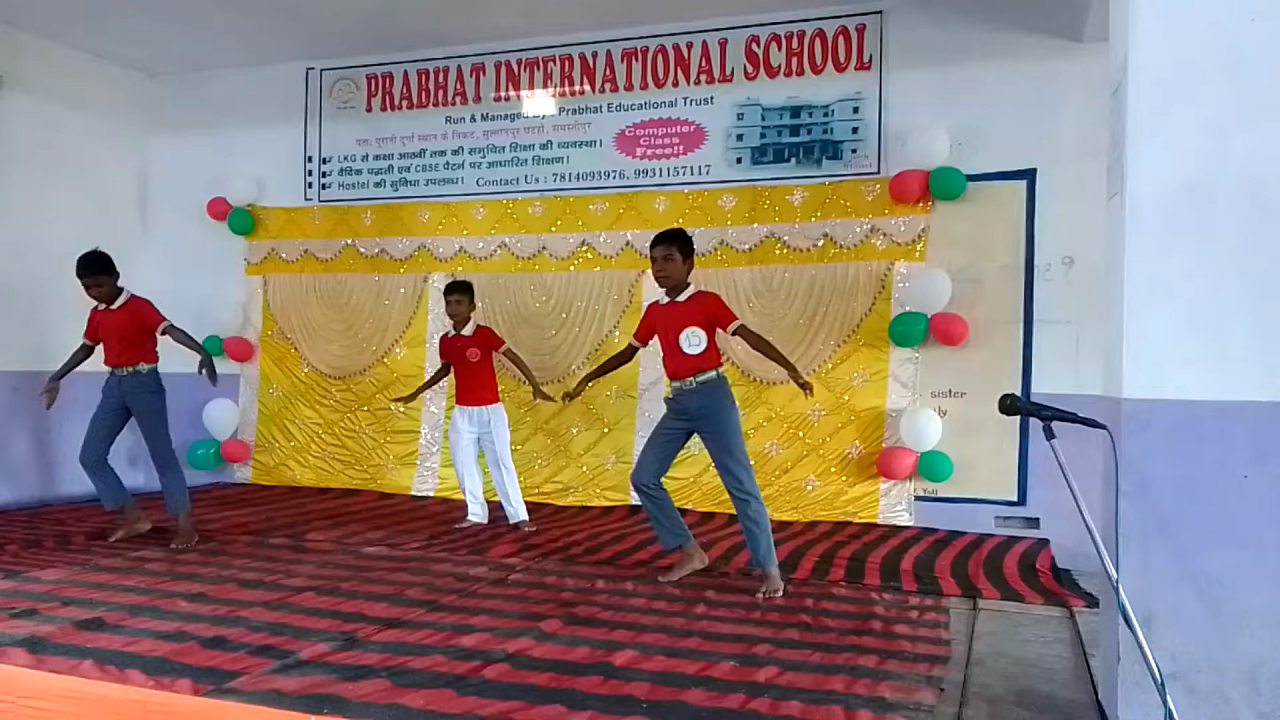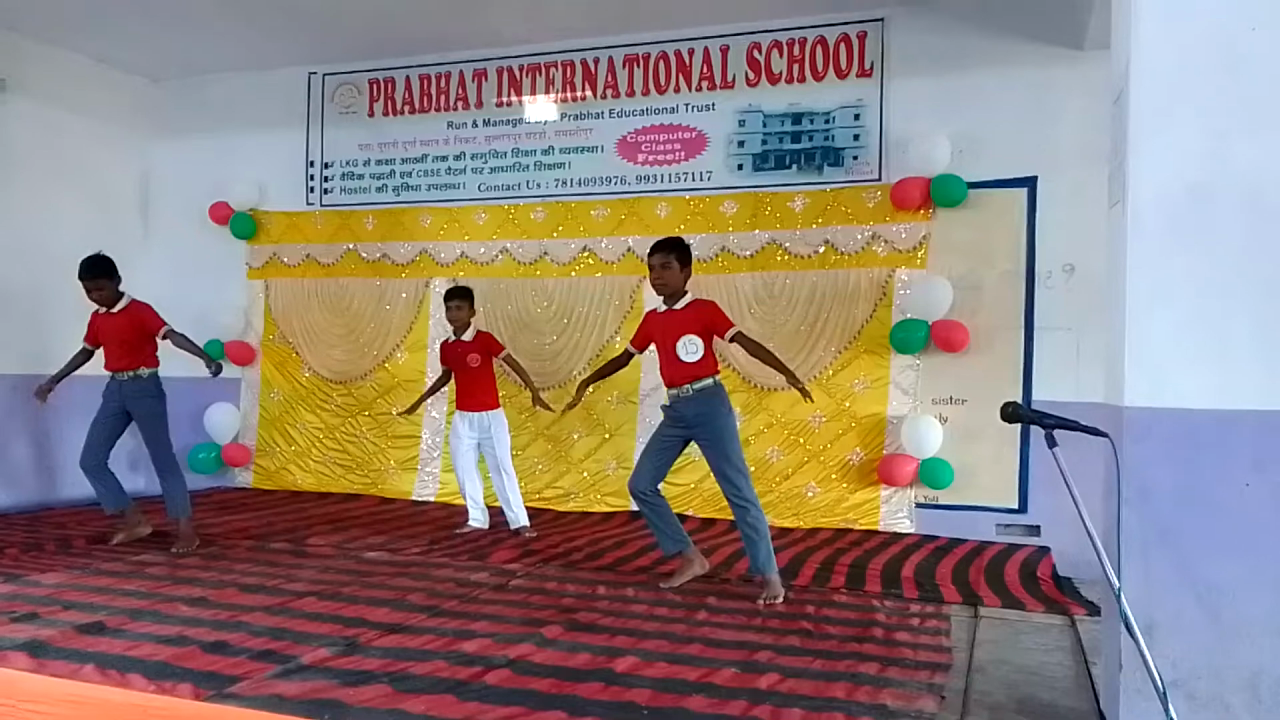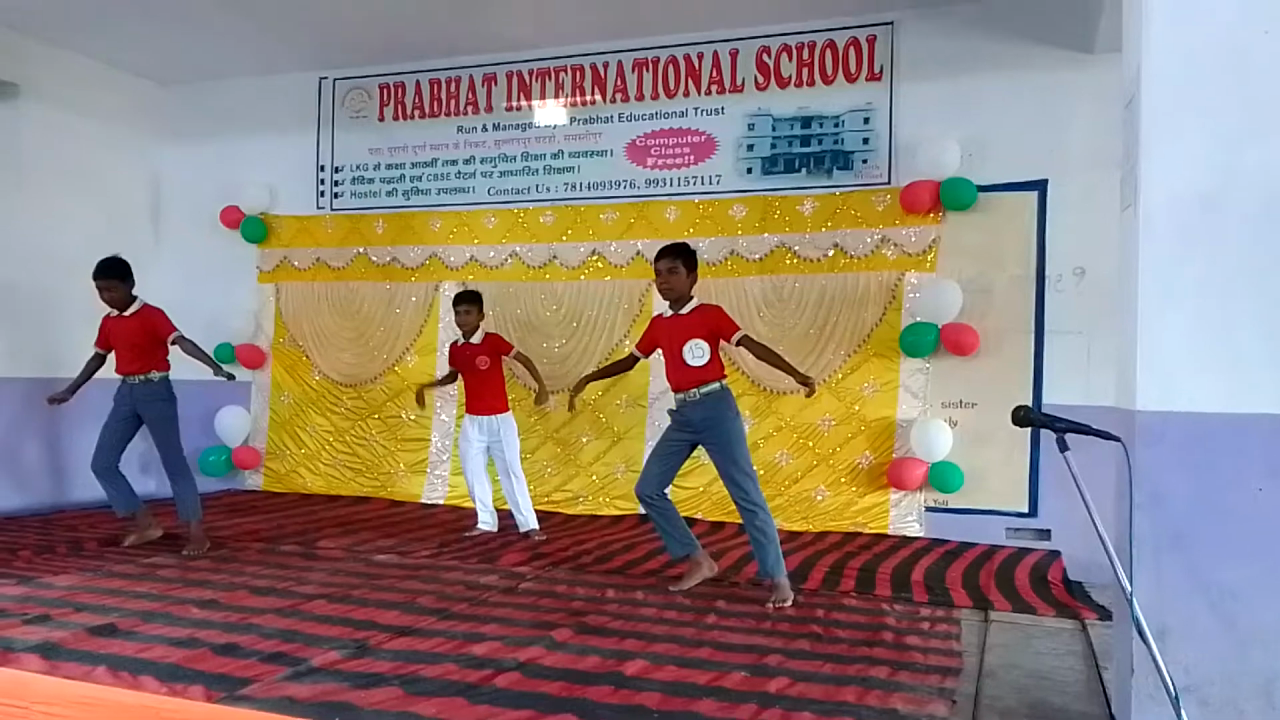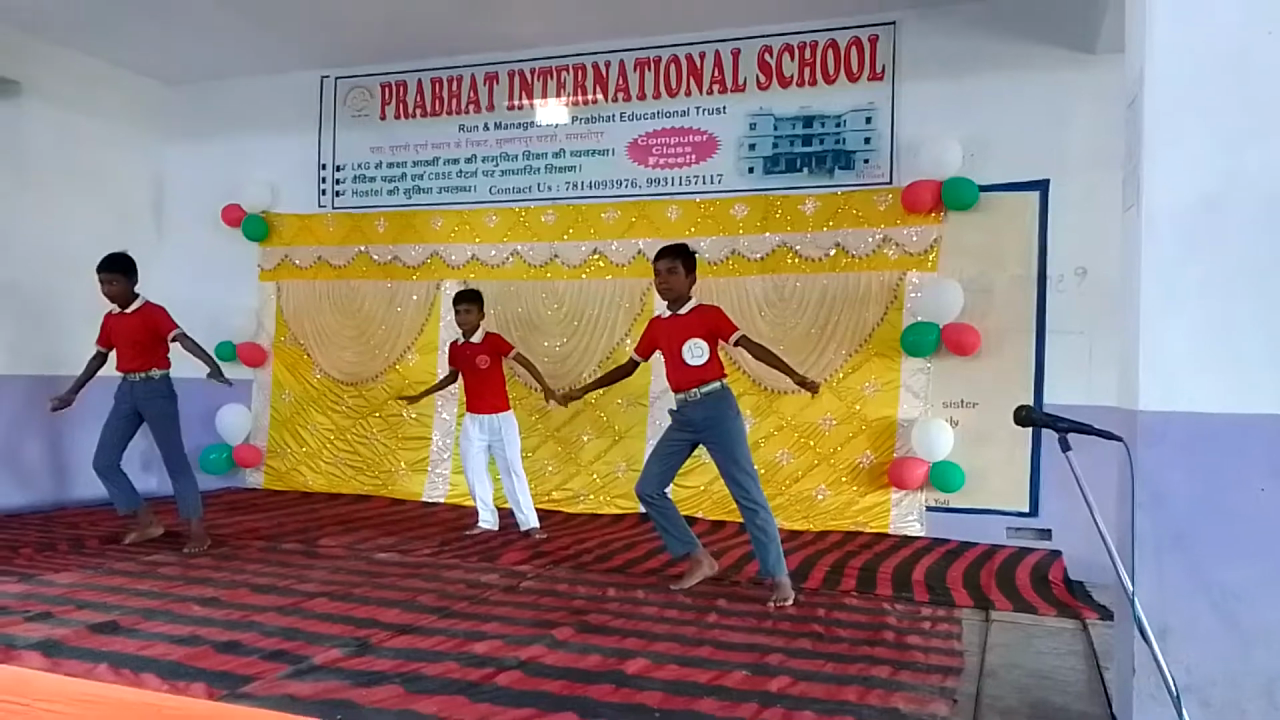
dt=0.2s
person 1, frame 1
left shoulder: (708, 302)
right shoulder: (654, 311)
left elbow: (749, 336)
right elbow: (628, 352)
left wrist: (792, 370)
right wrist: (586, 380)
left hip: (712, 397)
right hip: (678, 402)
left knee: (741, 484)
right knee: (643, 477)
left ankle: (770, 569)
right ankle: (690, 552)
person 1, frame 2
left shoulder: (705, 310)
right shoulder: (651, 319)
left elbow: (747, 343)
right elbow: (624, 357)
left wrist: (789, 375)
right wrist: (585, 383)
left hip: (709, 404)
right hip: (675, 410)
left knee: (738, 491)
right knee: (640, 484)
left ankle: (770, 576)
right ankle: (690, 558)
person 1, frame 3
left shoulder: (711, 314)
right shoulder: (657, 324)
left elbow: (752, 346)
right elbow: (629, 361)
left wrist: (796, 375)
right wrist: (587, 379)
left hip: (716, 408)
right hip: (682, 415)
left knee: (747, 495)
right knee: (648, 489)
left ankle: (779, 579)
right ankle: (699, 561)
person 1, frame 4
left shoulder: (709, 314)
right shoulder: (656, 326)
left elbow: (750, 346)
right elbow: (628, 367)
left wrist: (795, 376)
right wrist: (584, 390)
left hip: (717, 407)
right hip: (683, 415)
left knee: (747, 494)
right knee: (648, 488)
left ankle: (780, 578)
right ankle: (699, 560)
person 2, frame 1
left shoulder: (139, 307)
right shoulder: (96, 314)
left elbow: (171, 330)
right elbow: (86, 348)
left wrist: (203, 353)
right wrist: (56, 378)
left hip: (144, 383)
right hip: (114, 385)
left knee: (162, 455)
right knee: (90, 456)
left ankle: (185, 524)
right ankle: (133, 517)
person 2, frame 2
left shoulder: (140, 311)
right shoulder: (96, 318)
left elbow: (172, 335)
right elbow: (86, 352)
left wrist: (206, 357)
right wrist: (53, 381)
left hip: (144, 388)
right hip: (114, 390)
left knee: (163, 459)
right knee: (91, 460)
left ankle: (186, 528)
right ankle: (134, 520)
person 2, frame 3
left shoulder: (152, 315)
right shoulder: (107, 322)
left elbow: (181, 342)
right elbow: (98, 358)
left wrist: (215, 367)
right wrist: (69, 391)
left hip: (155, 392)
right hip: (125, 393)
left knee: (174, 463)
right knee: (102, 463)
left ankle: (197, 531)
right ankle: (145, 523)
person 2, frame 4
left shoulder: (153, 313)
right shoulder: (109, 319)
left elbow: (182, 339)
right elbow: (100, 356)
left wrist: (213, 366)
right wrist: (72, 392)
left hip: (156, 390)
right hip: (126, 391)
left knee: (174, 460)
right knee: (104, 461)
left ankle: (197, 529)
right ankle: (146, 521)
person 3, frame 1
left shoulder: (484, 334)
right shoulder: (445, 340)
left elbow: (513, 357)
left wrist: (535, 386)
right wrist: (416, 392)
left hip: (490, 411)
right hip: (462, 413)
left knee: (501, 463)
right knee: (464, 465)
left ankle: (519, 516)
right ankle: (476, 513)
person 3, frame 2
left shoulder: (484, 339)
right shoulder: (446, 346)
left elbow: (512, 363)
left wrist: (535, 393)
right wrist: (419, 402)
left hip: (491, 416)
right hip: (463, 419)
left knee: (502, 469)
right knee: (464, 470)
left ankle: (520, 521)
right ankle: (477, 519)
person 3, frame 3
left shoulder: (494, 341)
right shoulder: (455, 348)
left elbow: (524, 360)
left wrist: (541, 386)
right wrist: (426, 387)
left hip: (500, 419)
right hip: (472, 422)
left knee: (511, 472)
right knee: (474, 473)
left ankle: (529, 524)
right ankle: (486, 522)
person 3, frame 4
left shoulder: (493, 340)
right shoulder: (455, 348)
left elbow: (523, 361)
right elbow: (452, 377)
left wrist: (545, 388)
right wrist: (421, 395)
left hip: (501, 418)
right hip: (473, 420)
left knee: (512, 470)
right knee: (474, 472)
left ankle: (529, 523)
right ankle: (487, 520)
